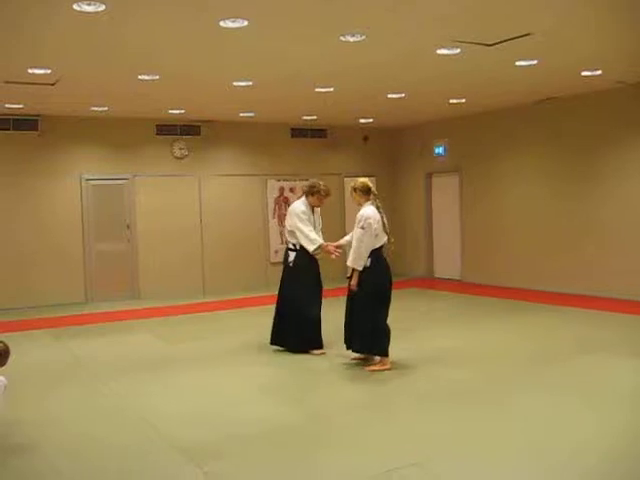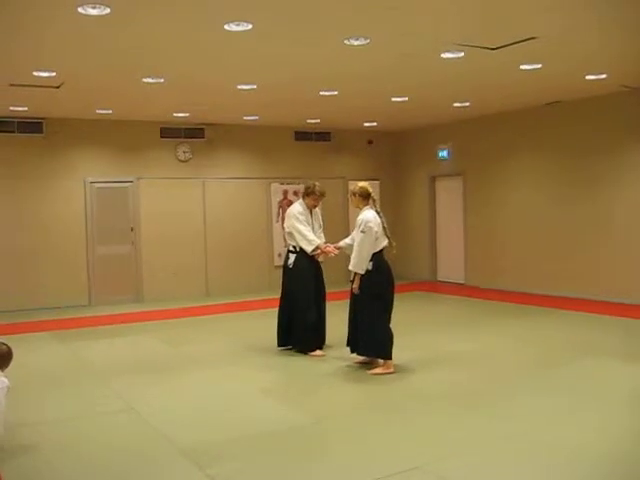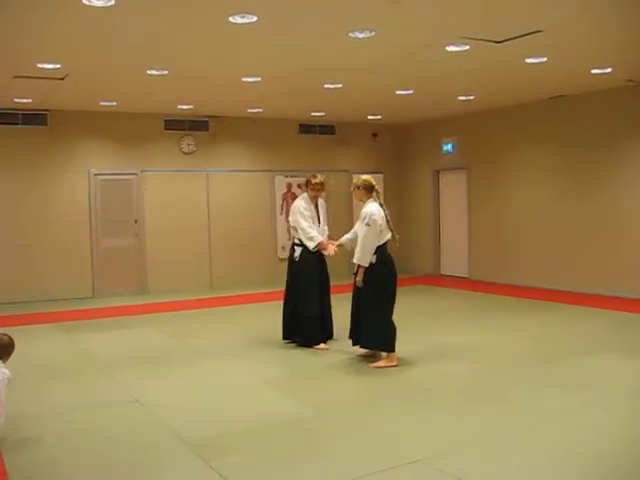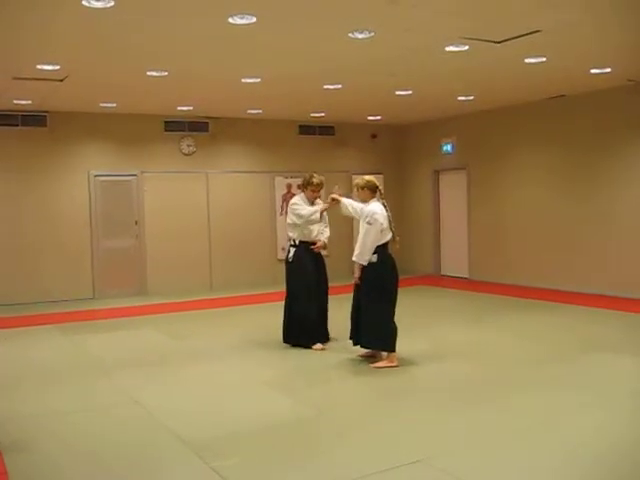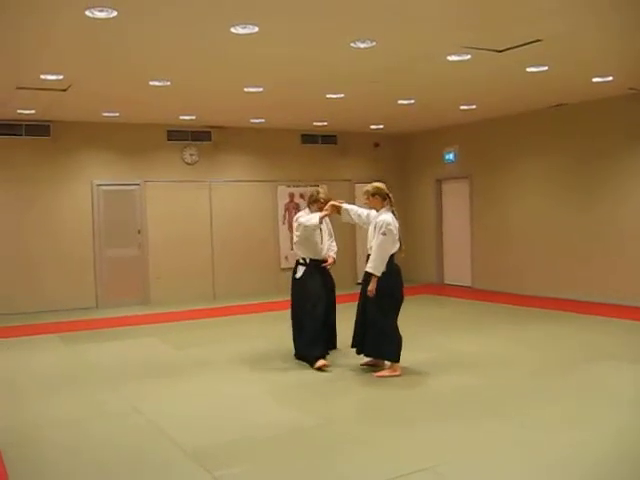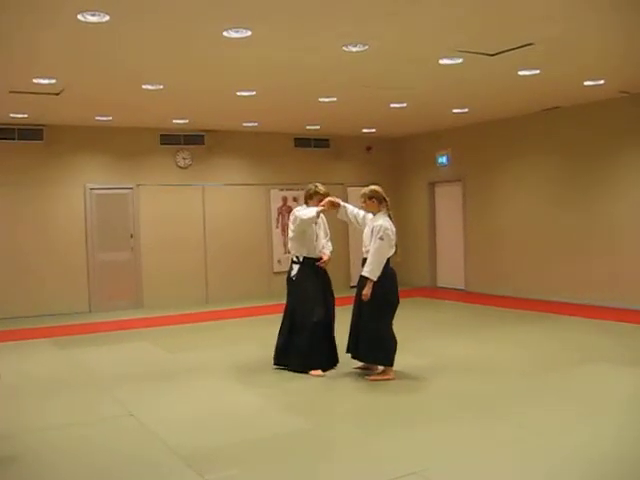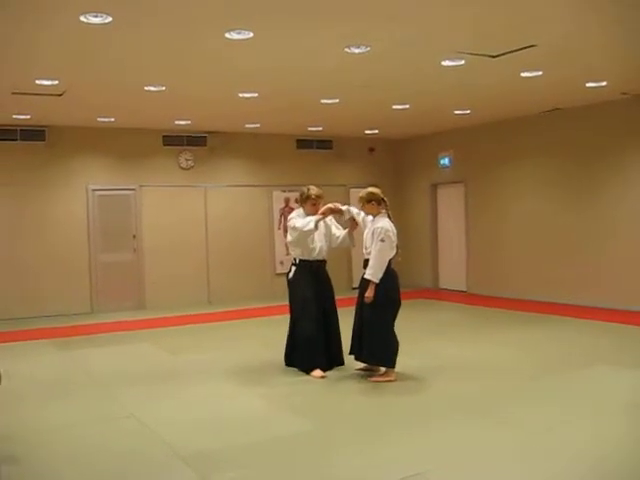
dt=0.7s
person 1, frame 1
left shoulder: (365, 214)
right shoulder: (374, 211)
left elbow: (361, 247)
left wrist: (355, 275)
right wrist: (337, 244)
left hip: (371, 268)
right hip: (376, 266)
left knee: (373, 313)
right knee: (363, 310)
left ankle: (384, 360)
right ankle: (369, 352)
person 1, frame 2
left shoulder: (366, 218)
right shoulder: (371, 215)
left elbow: (362, 250)
right elbow: (356, 239)
left wrist: (357, 278)
right wrist: (336, 246)
left hip: (374, 272)
right hip: (375, 269)
left knee: (377, 315)
right knee: (366, 313)
left ankle: (387, 363)
right ankle: (372, 355)
person 1, frame 3
left shoulder: (370, 211)
right shoulder: (372, 208)
left elbow: (366, 243)
right elbow: (358, 233)
left wrist: (361, 271)
right wrist: (339, 242)
left hip: (377, 265)
right hip: (377, 263)
left knee: (379, 309)
right knee: (367, 306)
left ankle: (390, 356)
right ankle: (375, 348)
person 1, frame 4
left shoulder: (372, 211)
right shoulder: (374, 207)
left elbow: (366, 242)
right elbow: (358, 209)
left wrist: (358, 268)
right wrist: (340, 200)
left hip: (378, 264)
right hip: (378, 262)
left knee: (380, 309)
right knee: (368, 306)
left ankle: (391, 356)
right ankle: (377, 349)
person 1, frame 5
left shoulder: (385, 221)
right shoulder: (377, 216)
left elbow: (380, 253)
right elbow: (358, 214)
left wrist: (373, 280)
right wrist: (340, 207)
left hip: (385, 275)
right hip: (379, 272)
left knee: (385, 319)
right knee: (371, 316)
left ankle: (394, 366)
right ankle: (379, 358)
person 1, frame 6
left shoulder: (382, 225)
right shoulder: (372, 219)
left elbow: (377, 257)
right elbow: (354, 214)
left wrist: (369, 284)
right wrist: (338, 204)
left hip: (381, 279)
right hip: (373, 275)
left knee: (380, 323)
right knee: (366, 319)
left ankle: (387, 370)
right ankle: (372, 362)
person 1, frame 7
left shoulder: (382, 227)
right shoulder: (373, 220)
left elbow: (379, 259)
right elbow: (356, 213)
left wrist: (371, 287)
right wrist: (342, 209)
left hip: (382, 280)
right hip: (374, 276)
left knee: (382, 324)
right knee: (368, 321)
left ankle: (389, 371)
right ankle: (375, 363)
person 2, frame 1
left shoulder: (314, 210)
right shoulder: (297, 209)
right elbow: (306, 234)
left wrist: (323, 247)
right wrist: (324, 246)
left hip: (308, 256)
right hip: (297, 257)
left knee: (312, 298)
right knee: (303, 300)
left ankle: (291, 339)
right ankle: (309, 343)
person 2, frame 2
left shoulder: (315, 212)
right shoulder: (294, 212)
right elbow: (305, 235)
left wrist: (321, 249)
right wrist: (322, 247)
left hip: (311, 259)
right hip: (298, 259)
left knee: (316, 299)
right knee: (303, 302)
left ankle: (314, 340)
right ankle: (307, 344)
person 2, frame 3
left shoulder: (320, 203)
right shoulder: (300, 205)
right elbow: (306, 230)
left wrist: (324, 242)
right wrist: (323, 243)
left hip: (314, 251)
right hip: (302, 253)
left knee: (320, 292)
right knee: (307, 295)
left ankle: (315, 333)
right ankle: (310, 337)
person 2, frame 4
left shoulder: (318, 203)
right shoulder: (296, 203)
left elbow: (324, 226)
right elbow: (306, 216)
left wrist: (323, 241)
right wrist: (325, 207)
left hip: (314, 252)
right hip: (299, 252)
left knee: (319, 293)
right knee: (303, 295)
left ankle: (317, 334)
right ankle: (307, 337)
person 2, frame 5
left shoulder: (324, 219)
right shoulder: (301, 218)
left elbow: (331, 240)
right elbow: (307, 225)
left wrist: (332, 256)
right wrist: (323, 214)
left hip: (322, 268)
right hip: (306, 270)
left knee: (327, 308)
right knee: (313, 310)
left ankle: (323, 345)
right ankle: (315, 356)
person 2, frame 6
left shoulder: (320, 217)
right shoulder: (298, 214)
left elbow: (326, 240)
right elbow: (304, 218)
left wrist: (327, 254)
right wrist: (321, 209)
left hip: (318, 268)
right hip: (301, 269)
left knee: (325, 313)
right knee: (308, 316)
left ankle: (324, 357)
right ankle: (309, 362)
person 2, frame 7
left shoulder: (325, 218)
right shoulder: (295, 217)
left elbow: (337, 238)
right elbow: (302, 228)
left wrist: (350, 229)
right wrist: (319, 216)
left hip: (320, 270)
right hip: (301, 272)
left knee: (327, 315)
right knee: (307, 317)
left ankle: (327, 358)
right ankle: (311, 363)
